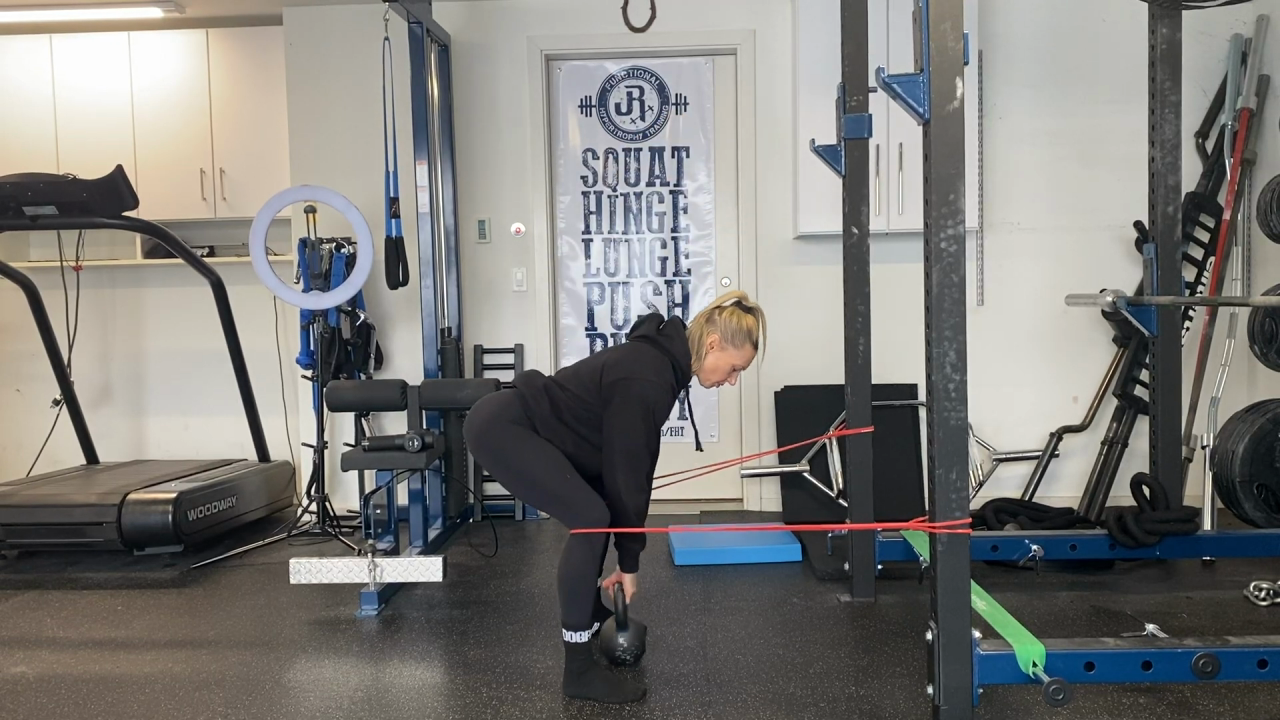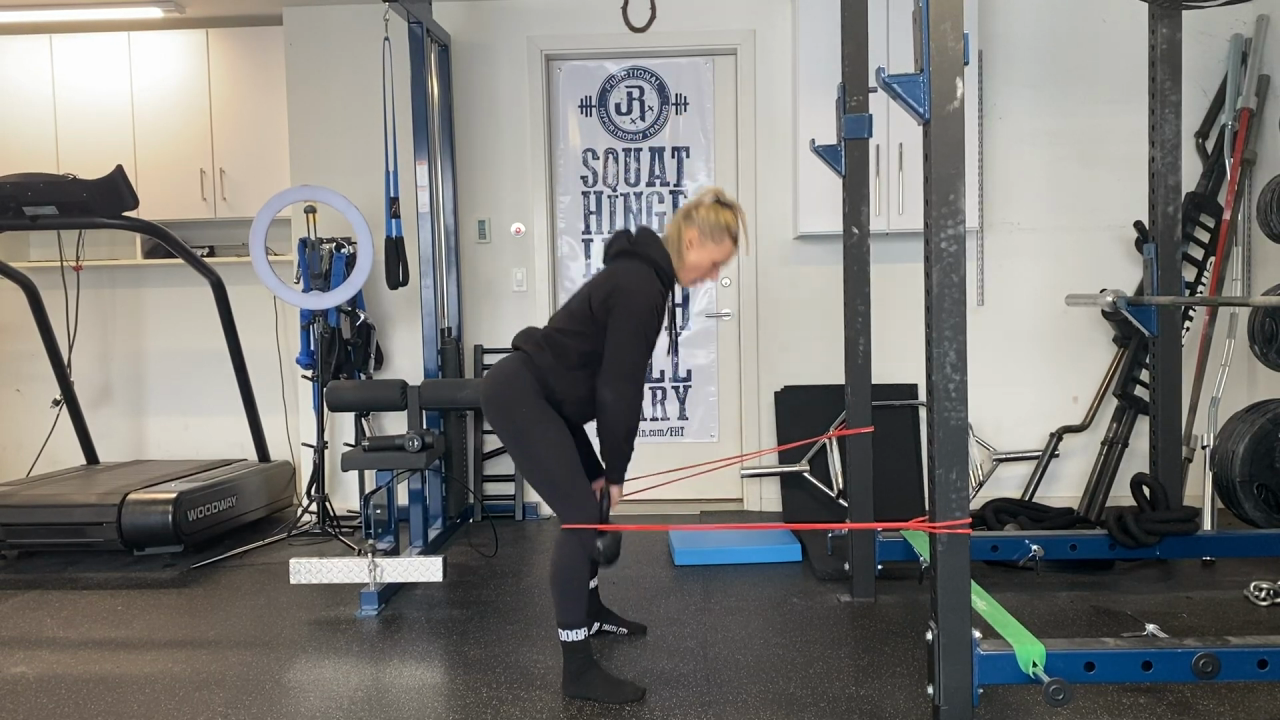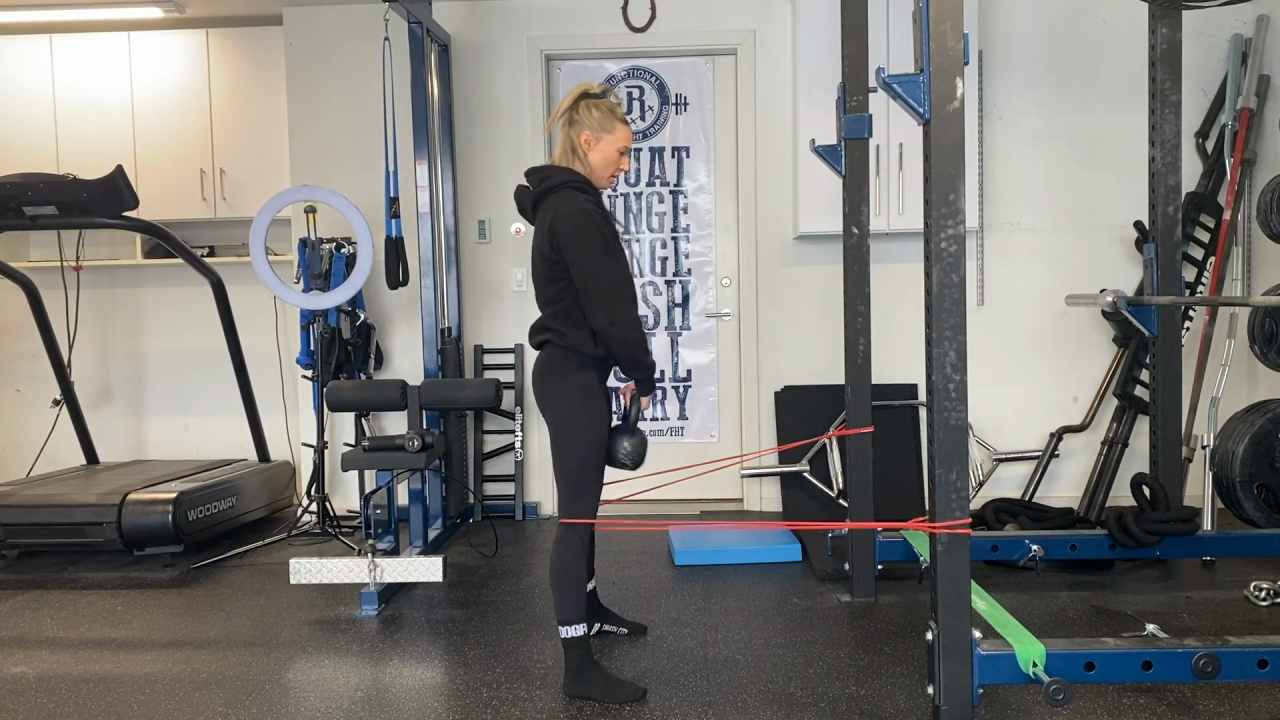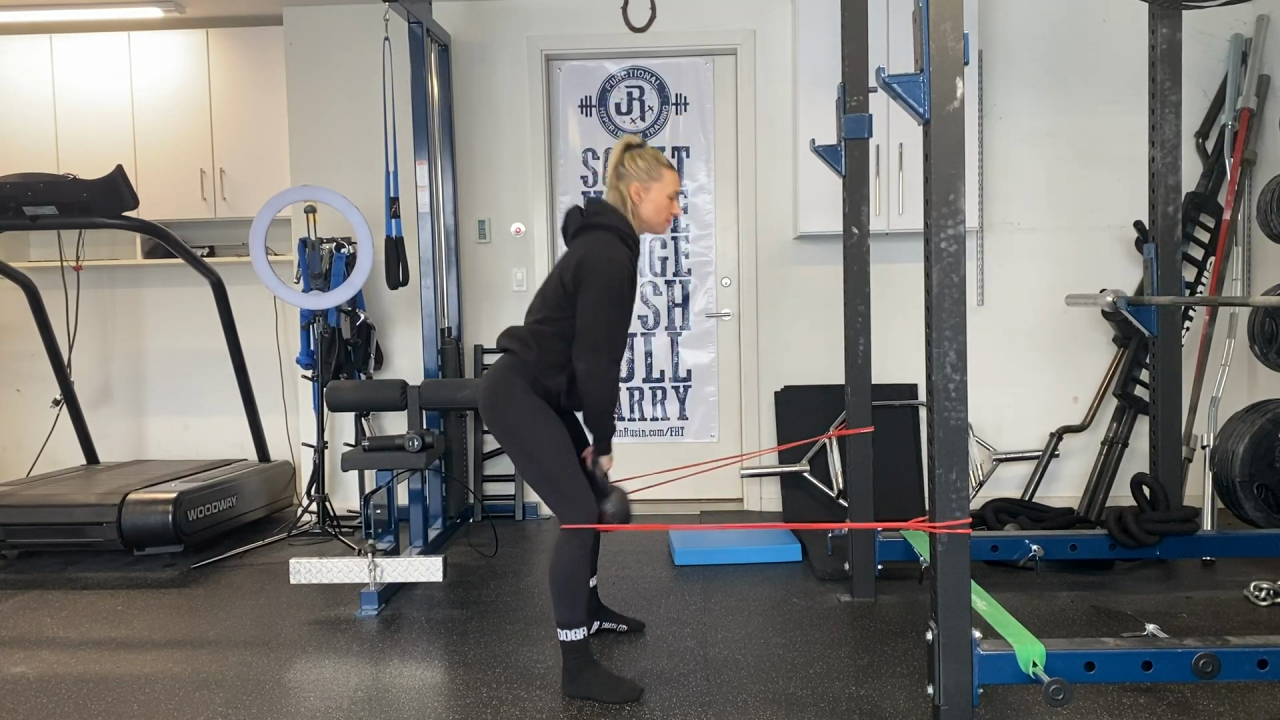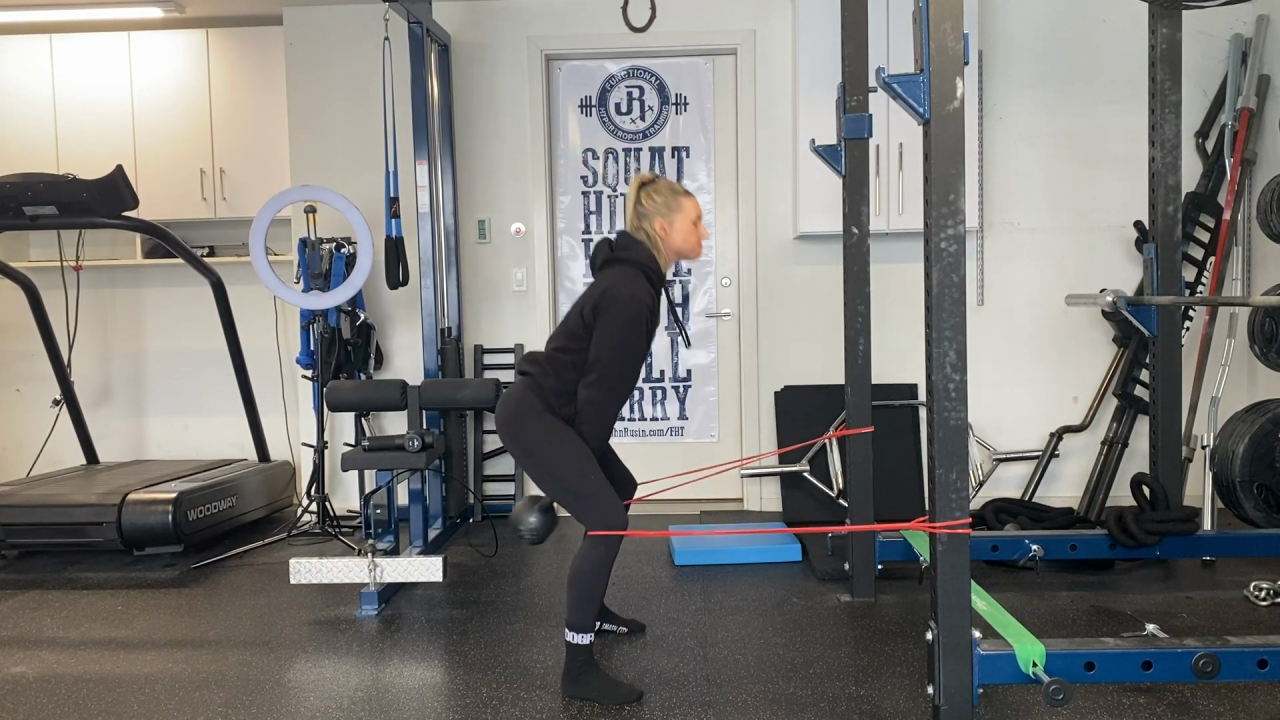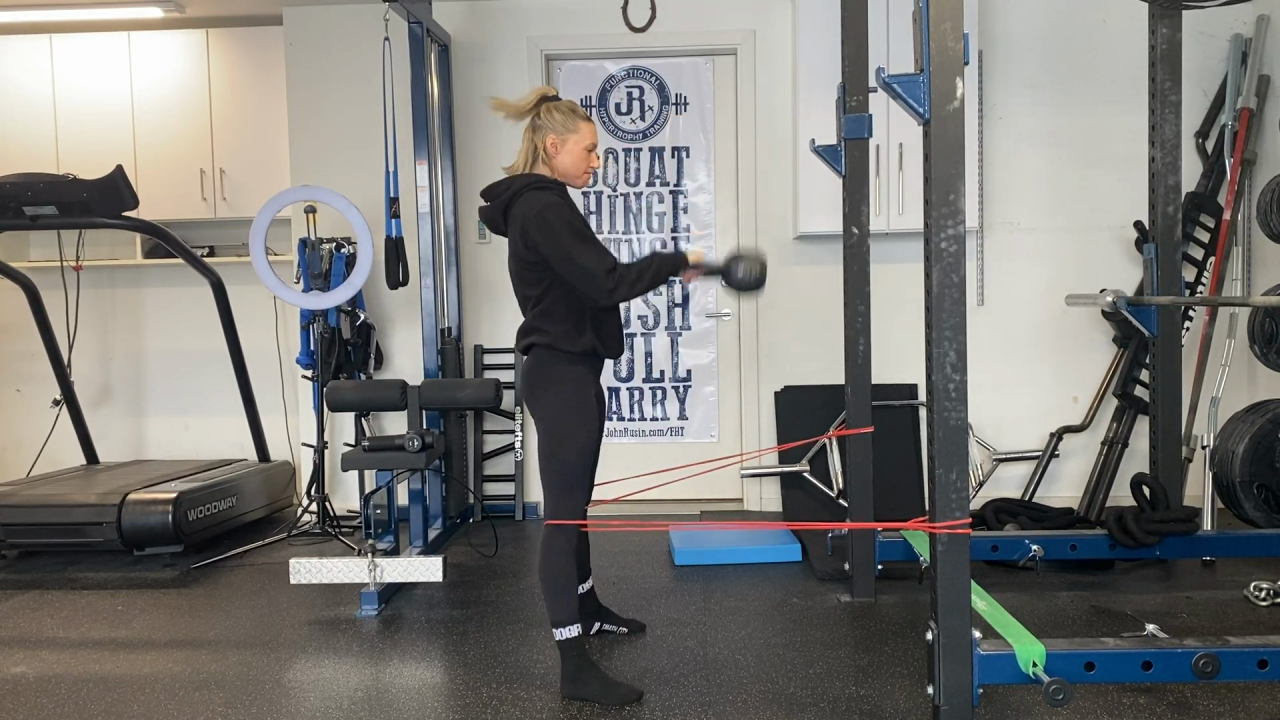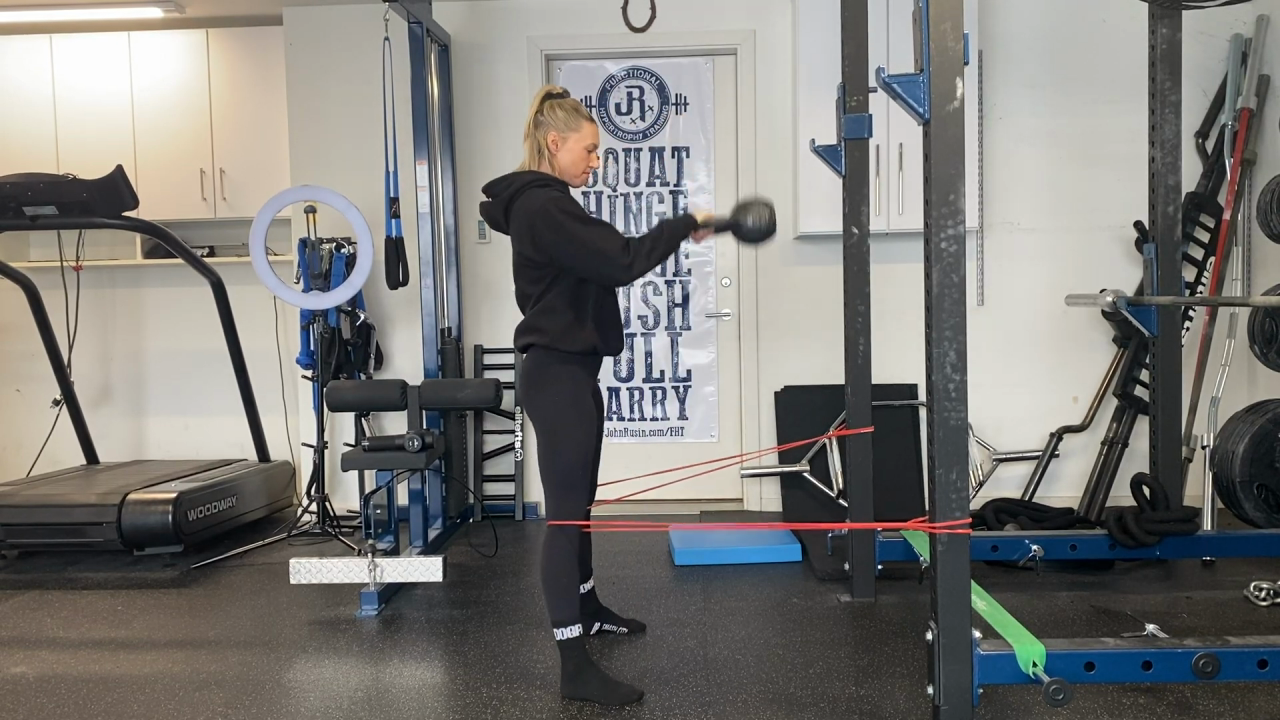
dt=0.4s
person 1, frame 1
left shoulder: (660, 362)
right shoulder: (645, 378)
left elbow: (634, 467)
right elbow: (625, 472)
left wrist: (628, 556)
right wrist: (629, 563)
left hip: (523, 424)
right hip: (500, 428)
left knee: (601, 504)
right knee: (590, 517)
left ankle: (592, 613)
right ankle: (579, 669)
person 1, frame 2
left shoulder: (644, 275)
right shoulder: (638, 288)
left elbow: (617, 379)
right elbow: (619, 387)
left wrist: (611, 468)
right wrist: (616, 470)
left hip: (537, 393)
right hip: (519, 396)
left knee: (591, 499)
right knee: (579, 514)
left ankle: (590, 610)
right ankle: (578, 668)
person 1, frame 3
left shoulder: (565, 202)
right shoulder: (574, 208)
right elbow: (610, 308)
left wrist: (628, 372)
right wrist: (643, 376)
left hip: (571, 371)
right hip: (574, 377)
left knee: (585, 502)
right knee: (578, 511)
left ankle: (589, 609)
right ankle: (578, 666)
person 1, frame 4
left shoulder: (607, 243)
right shoulder: (608, 255)
left elbow: (593, 352)
right elbow: (596, 360)
left wrist: (597, 435)
right wrist: (603, 439)
left hip: (538, 390)
right hip: (518, 394)
left knee: (588, 497)
right knee: (578, 512)
left ankle: (589, 608)
right ankle: (576, 665)
person 1, frame 5
left shoulder: (636, 278)
right shoulder: (630, 292)
left elbow: (599, 382)
right elbow: (602, 389)
left wrist: (593, 466)
right wrist: (585, 468)
left hip: (551, 408)
right hip: (533, 414)
left knee: (619, 492)
right knee: (605, 519)
left ankle: (591, 609)
right ankle: (578, 667)
person 1, frame 6
left shoulder: (544, 204)
right shoulder: (538, 208)
left elbow: (592, 278)
right elbow: (605, 281)
left wrist: (669, 265)
right wrist: (677, 262)
left hip: (572, 370)
right hip: (561, 375)
left knee: (576, 501)
right knee: (565, 512)
left ankle: (586, 608)
right ankle: (574, 665)
person 1, frame 7
left shoulder: (545, 205)
right shoulder: (540, 208)
left elbow: (609, 255)
right elbow: (622, 261)
left wrist: (680, 227)
right wrist: (685, 225)
left hip: (571, 371)
right hip: (556, 375)
left knee: (580, 501)
right knee: (566, 512)
left ankle: (587, 607)
right ankle: (575, 667)
